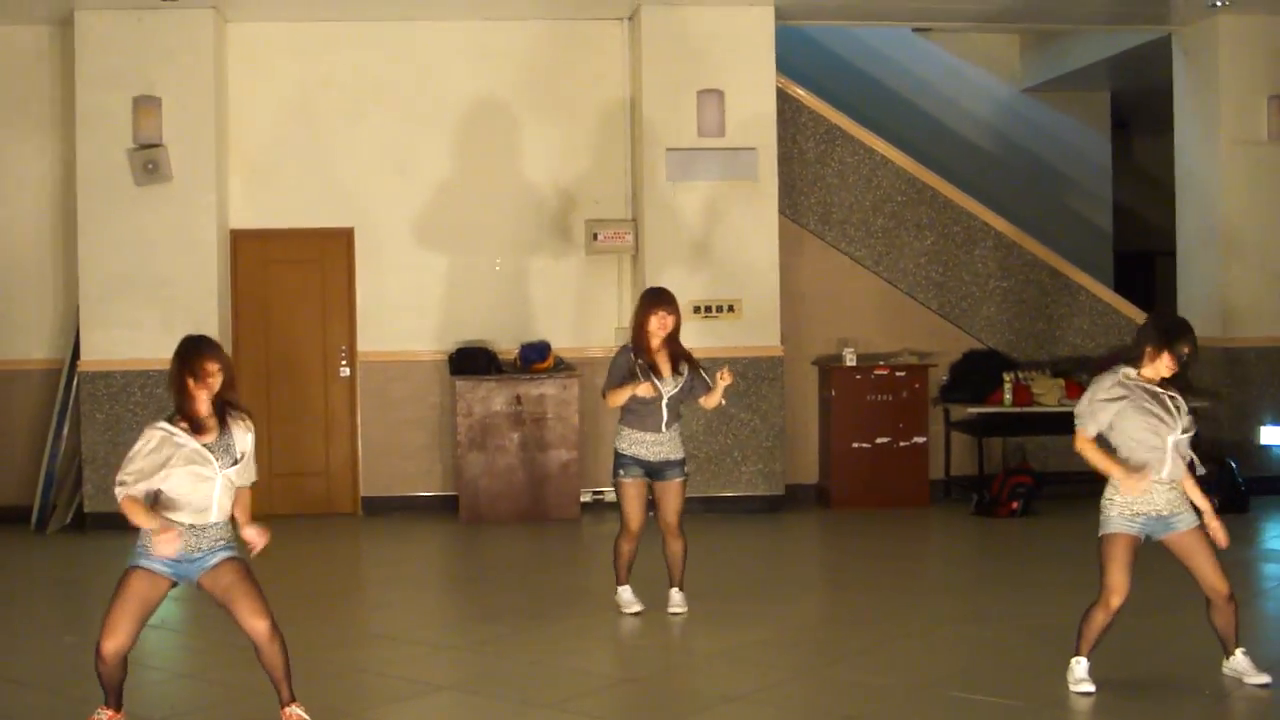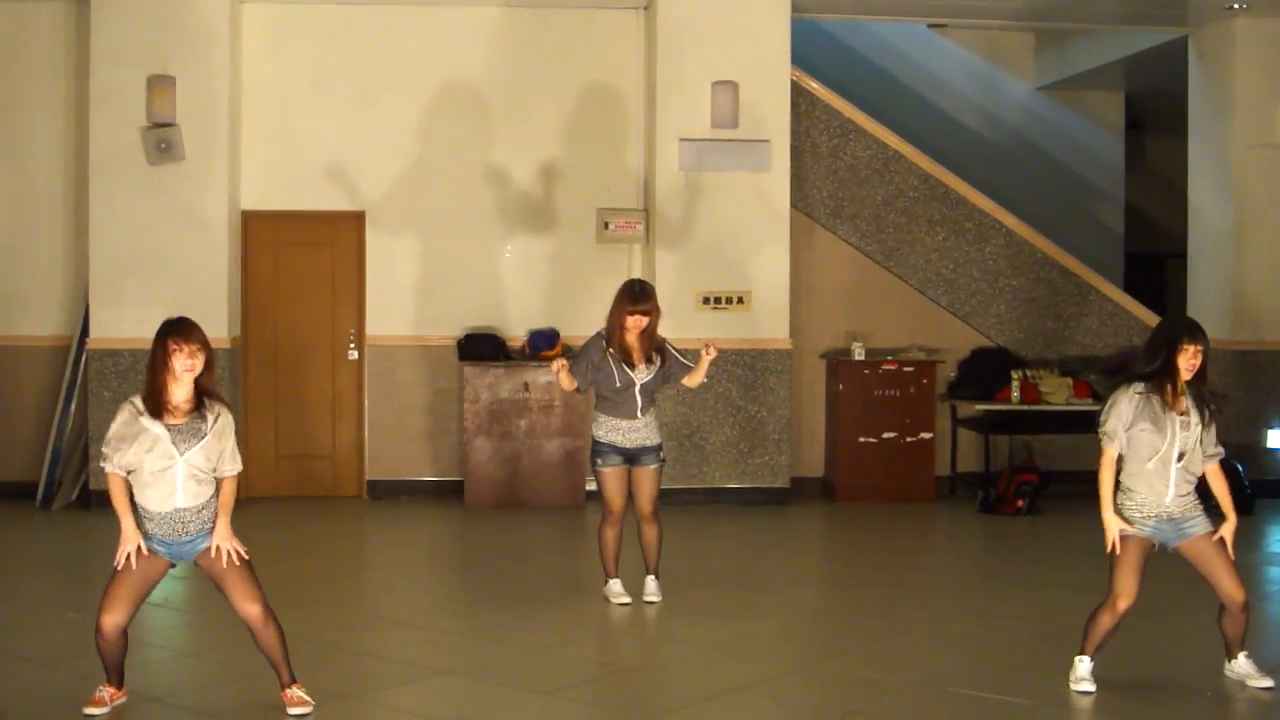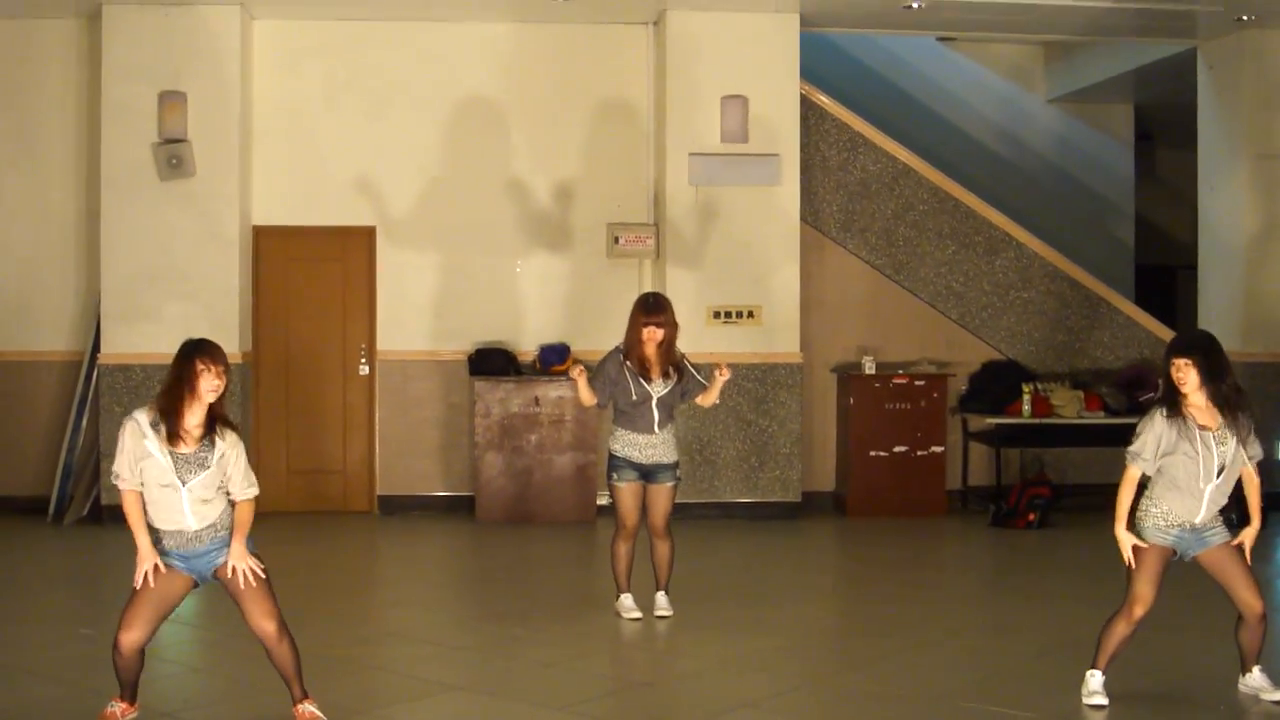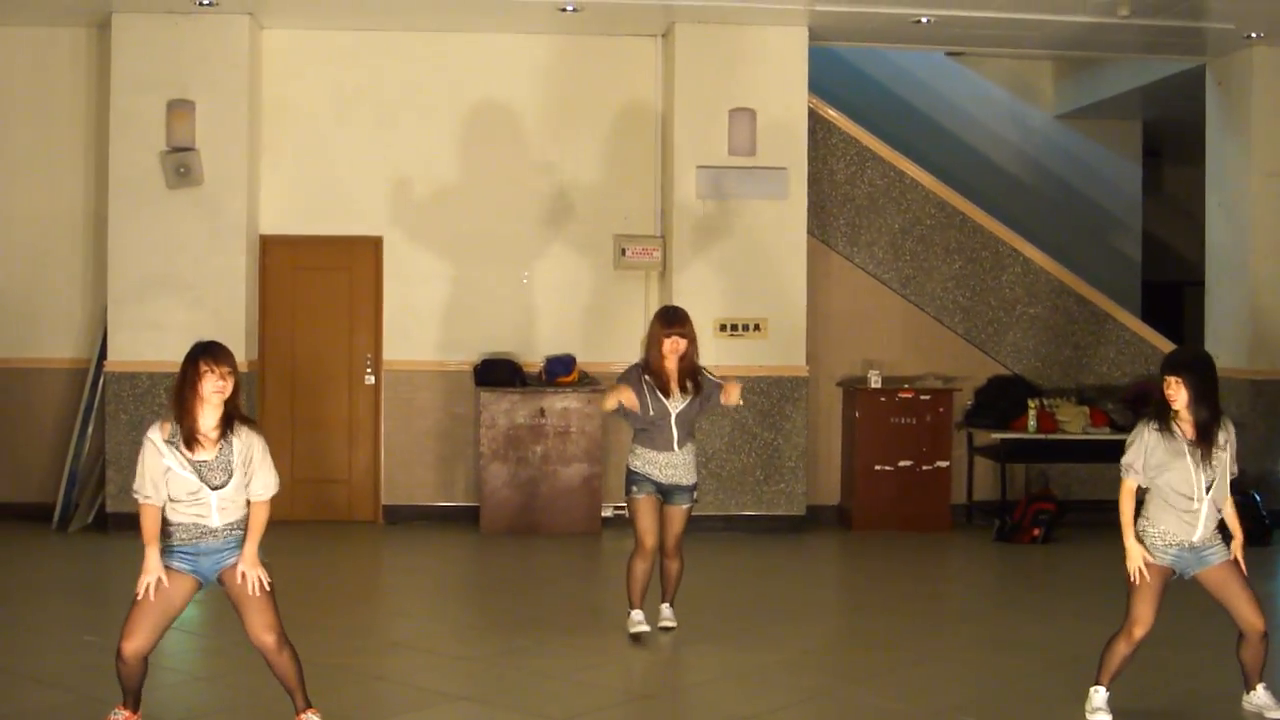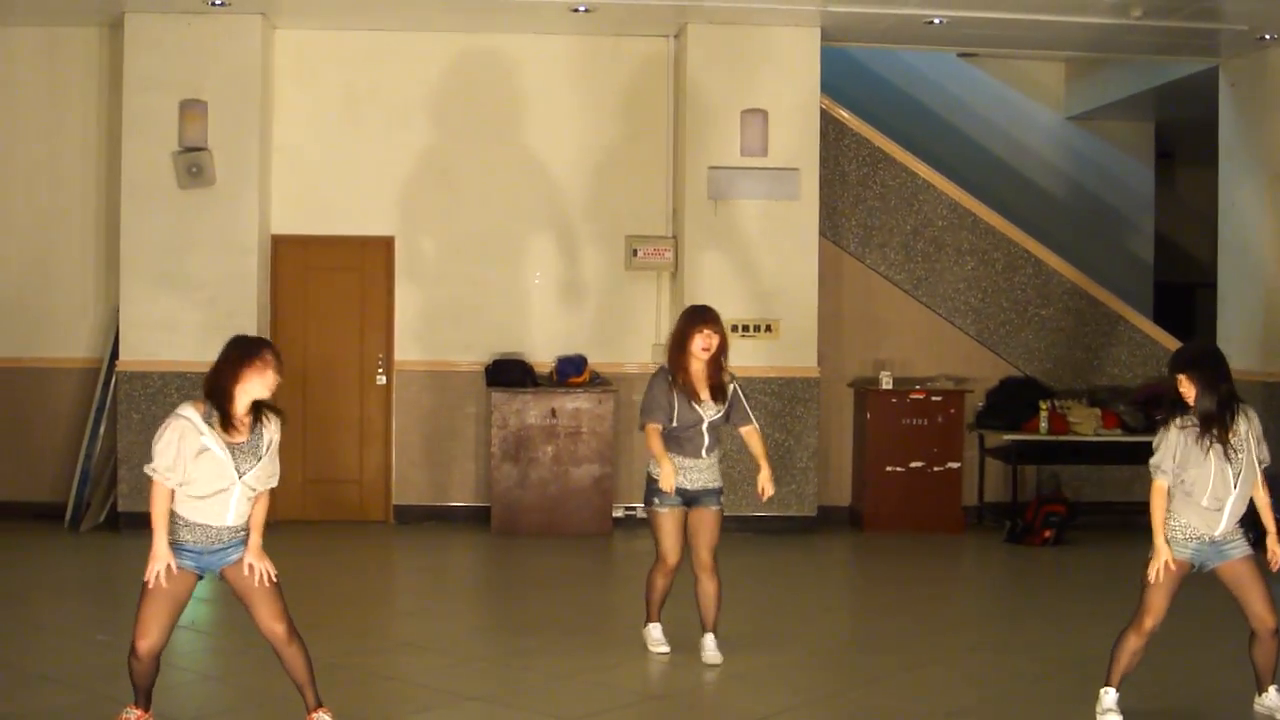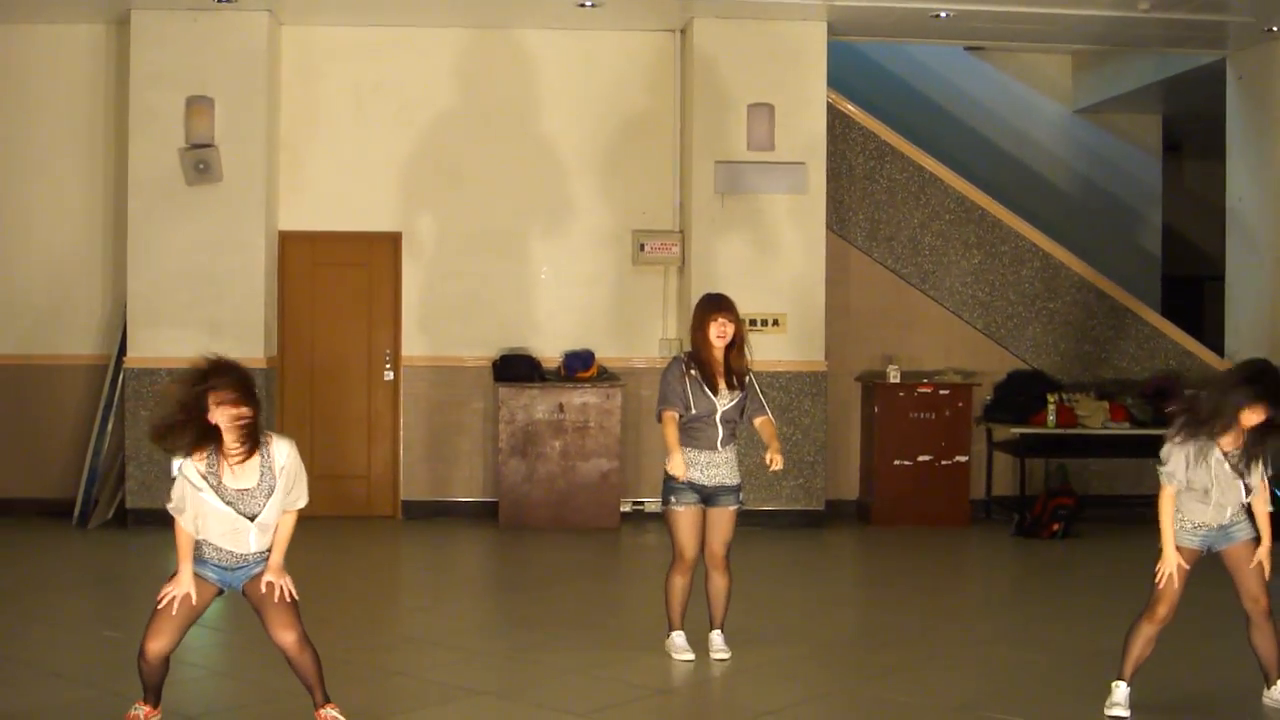
dt=0.5s
person 1, frame 1
left shoulder: (238, 425)
right shoulder: (161, 437)
right elbow: (127, 495)
left wrist: (246, 524)
right wrist: (157, 526)
left hip: (216, 547)
right hip: (160, 551)
left knee: (262, 625)
right knee: (111, 646)
person 1, frame 2
left shoulder: (218, 414)
right shoulder: (135, 413)
left elbow: (227, 474)
right elbow: (115, 468)
left wrist: (224, 524)
right wrist: (128, 526)
left hip: (206, 530)
right hip: (152, 534)
left knee: (254, 609)
right knee: (108, 620)
left ankle: (289, 684)
right ankle: (114, 686)
person 1, frame 3
left shoulder: (226, 439)
right shoulder: (141, 426)
left elbow: (244, 496)
right elbow: (129, 486)
left wrist: (239, 544)
right wrist: (144, 545)
left hip: (223, 544)
right hip: (171, 552)
left knee: (270, 627)
right knee: (127, 639)
person 1, frame 4
left shoulder: (245, 438)
right shoulder: (161, 439)
left elbow: (261, 497)
right elbow: (150, 502)
left wrist: (251, 551)
right wrist: (151, 555)
left hip: (233, 545)
right hip: (180, 551)
left knee: (270, 639)
right knee: (131, 647)
person 1, frame 5
left shoulder: (267, 425)
right shoulder: (191, 421)
right elbow: (162, 481)
left wrist: (255, 544)
right wrist: (159, 544)
left hip: (236, 543)
right hip: (182, 544)
left knee: (280, 630)
right knee: (145, 644)
person 1, frame 6
left shoulder: (282, 452)
right shoulder: (196, 466)
left elbow: (290, 509)
right elbow: (185, 520)
left wrist: (276, 563)
right wrist: (184, 572)
left hip: (259, 561)
right hip: (207, 561)
left knee: (290, 637)
right knee: (153, 647)
person 2, frame 1
left shoulder: (1172, 399)
right shoulder: (1113, 385)
left elbow: (1179, 463)
right elbow: (1083, 440)
left wrist: (1207, 509)
right wrist: (1119, 472)
left hip: (1173, 505)
right hip: (1126, 504)
left knee: (1220, 589)
right knee: (1113, 597)
left ankle: (1234, 658)
right ankle: (1079, 664)
person 2, frame 2
left shoulder: (1198, 404)
right shoulder: (1132, 397)
left elbow: (1211, 464)
right elbow: (1110, 456)
left wrist: (1231, 516)
right wrist: (1107, 512)
left hip: (1187, 512)
right hip: (1138, 511)
left knee: (1236, 596)
right knee: (1120, 601)
left ankle: (1236, 661)
right ankle: (1082, 663)
person 2, frame 3
left shoulder: (1234, 414)
right shoulder: (1163, 418)
left elbow: (1248, 469)
right elbow: (1132, 473)
right wrist: (1120, 527)
left hip: (1209, 525)
right hip: (1160, 522)
right knee: (1136, 607)
right ankle: (1095, 677)
person 2, frame 4
left shoulder: (1222, 431)
right shoulder: (1152, 431)
left elbow: (1223, 488)
right elbow: (1128, 485)
left wrist: (1237, 536)
right wrist: (1129, 540)
left hip: (1207, 542)
right hip: (1158, 540)
right knee: (1137, 628)
person 2, frame 5
left shoulder: (1246, 419)
right shoulder: (1176, 428)
right elbow: (1160, 487)
right wrist: (1159, 543)
left hip: (1229, 537)
right hip: (1181, 535)
right knee: (1147, 621)
person 2, frame 6
right shoulder: (1190, 434)
right elbow: (1167, 491)
right wrist: (1168, 547)
left hip: (1235, 522)
right hip: (1187, 523)
right knee: (1160, 609)
right ankle: (1120, 689)
person 3, frame 1
left shoulder: (683, 359)
right shoulder: (628, 356)
left elbow: (708, 401)
right elbow: (610, 400)
left wrist: (721, 385)
right wrist: (633, 387)
left hip: (670, 452)
right hip: (632, 451)
left knee: (672, 526)
right knee: (632, 527)
left ankle: (676, 591)
right ankle: (623, 588)
person 3, frame 2
left shoulder: (658, 348)
right shoulder: (600, 345)
left elbow: (691, 379)
right elbow: (572, 384)
left wrist: (705, 360)
right wrist: (561, 371)
left hip: (646, 439)
right hip: (609, 439)
left knee: (647, 512)
right knee: (614, 513)
left ankle: (652, 578)
right ankle: (612, 581)
person 3, frame 3
left shoulder: (676, 363)
right shoulder: (618, 360)
left elbow: (705, 400)
right elbow: (591, 400)
left wrist: (718, 381)
right wrist: (581, 380)
left hip: (664, 455)
right hip: (625, 454)
left knee: (660, 528)
right knee: (627, 528)
left ankle: (662, 594)
right ankle: (623, 596)
person 3, frame 4
left shoulder: (696, 376)
right shoulder: (640, 373)
left elbow: (727, 396)
right elbow: (607, 404)
left wrist: (732, 391)
right wrist: (620, 394)
left hip: (683, 473)
right hip: (644, 471)
left knee: (671, 547)
right knee: (647, 544)
left ankle: (666, 605)
right ankle: (636, 614)
person 3, frame 5
left shoulder: (725, 382)
right shoulder: (665, 379)
left elbow: (747, 426)
right elbow: (651, 428)
left wrist: (764, 466)
right wrist: (664, 463)
left hip: (708, 481)
right hip: (670, 478)
left knee: (706, 562)
right knee: (669, 560)
left ankle: (708, 638)
right ankle: (653, 625)
person 3, frame 6
left shoulder: (741, 374)
right shoulder: (680, 368)
left elbow: (761, 417)
right elbow: (669, 415)
left wrist: (773, 445)
right wrist: (675, 451)
left hip: (725, 476)
right hip: (685, 475)
left knee: (718, 559)
right knee: (685, 558)
left ankle: (717, 633)
right ankle: (675, 634)
